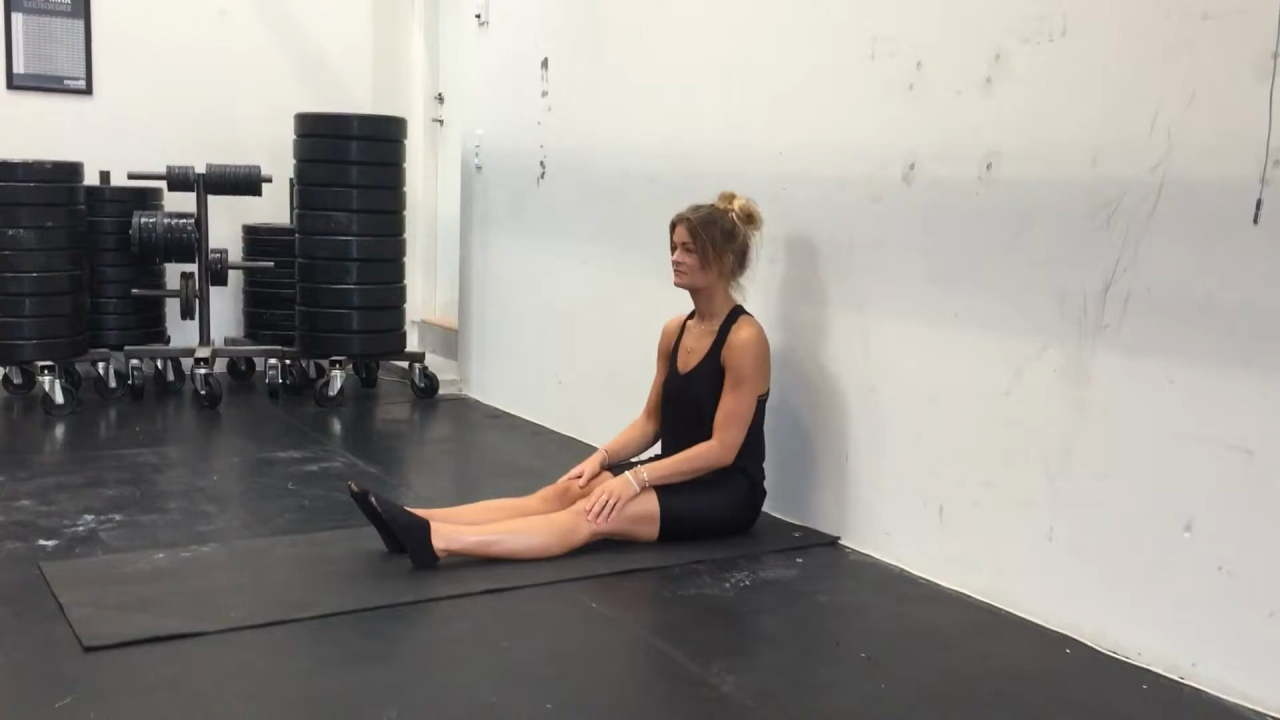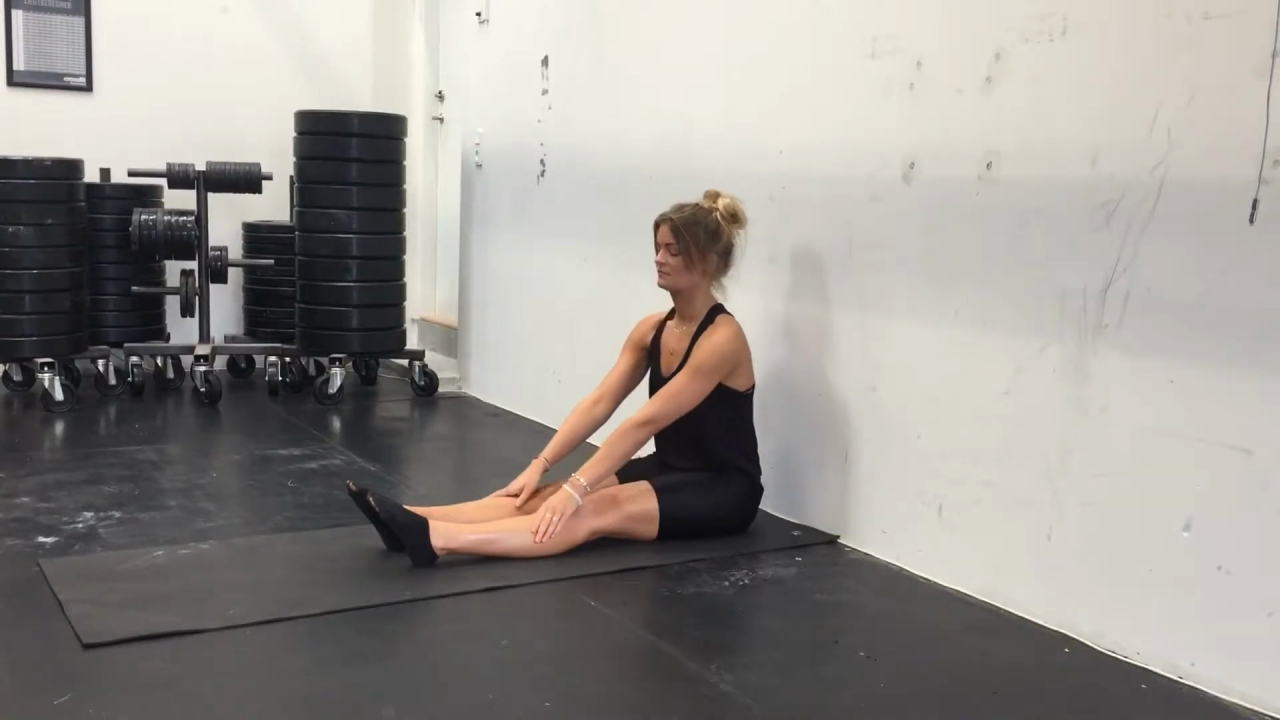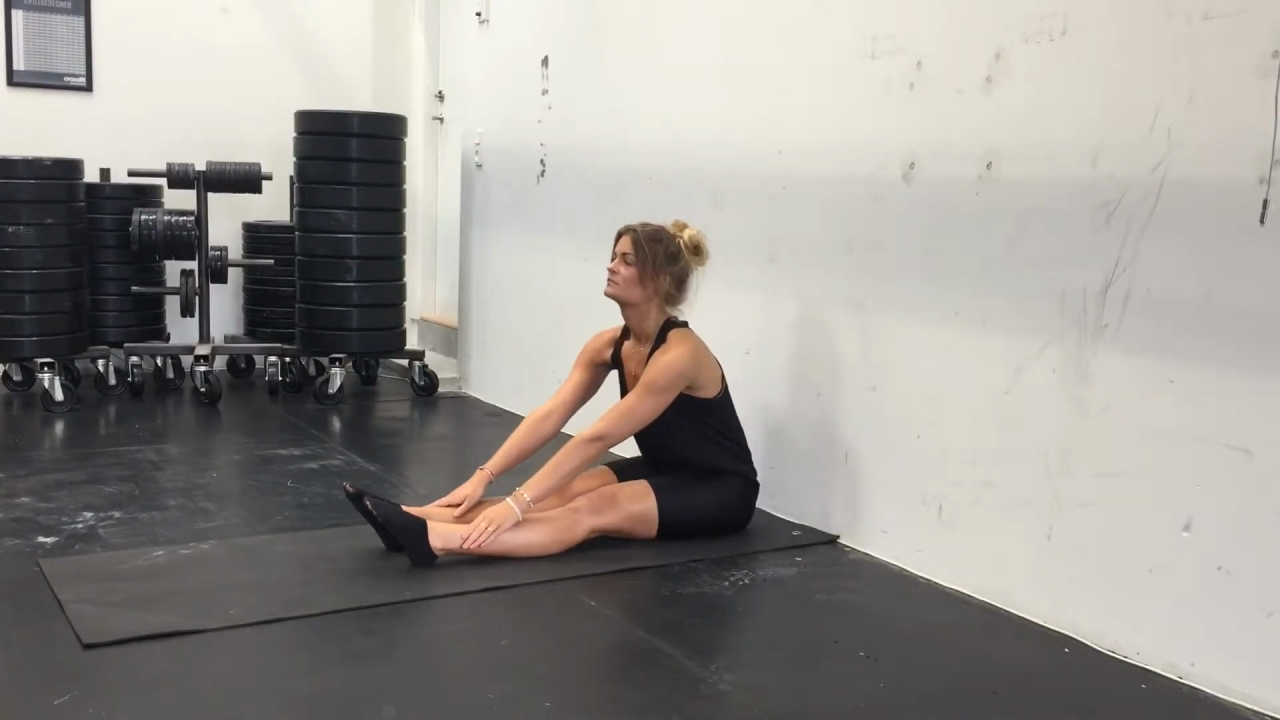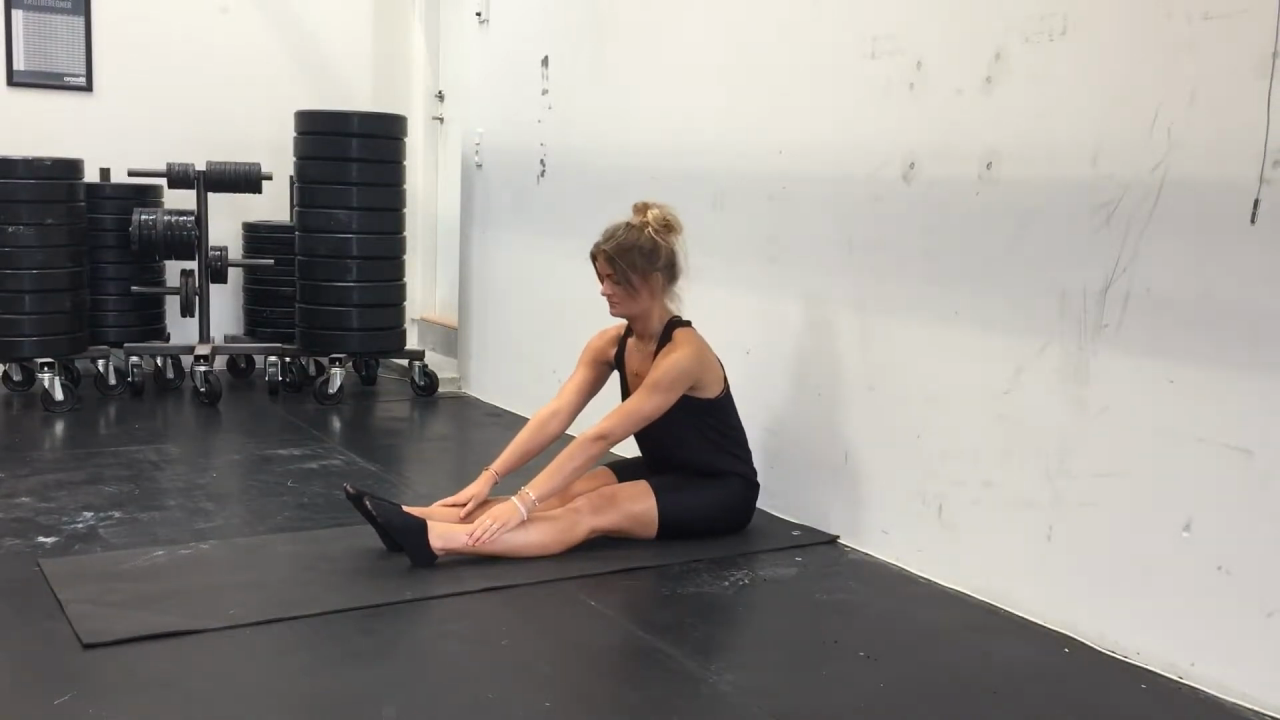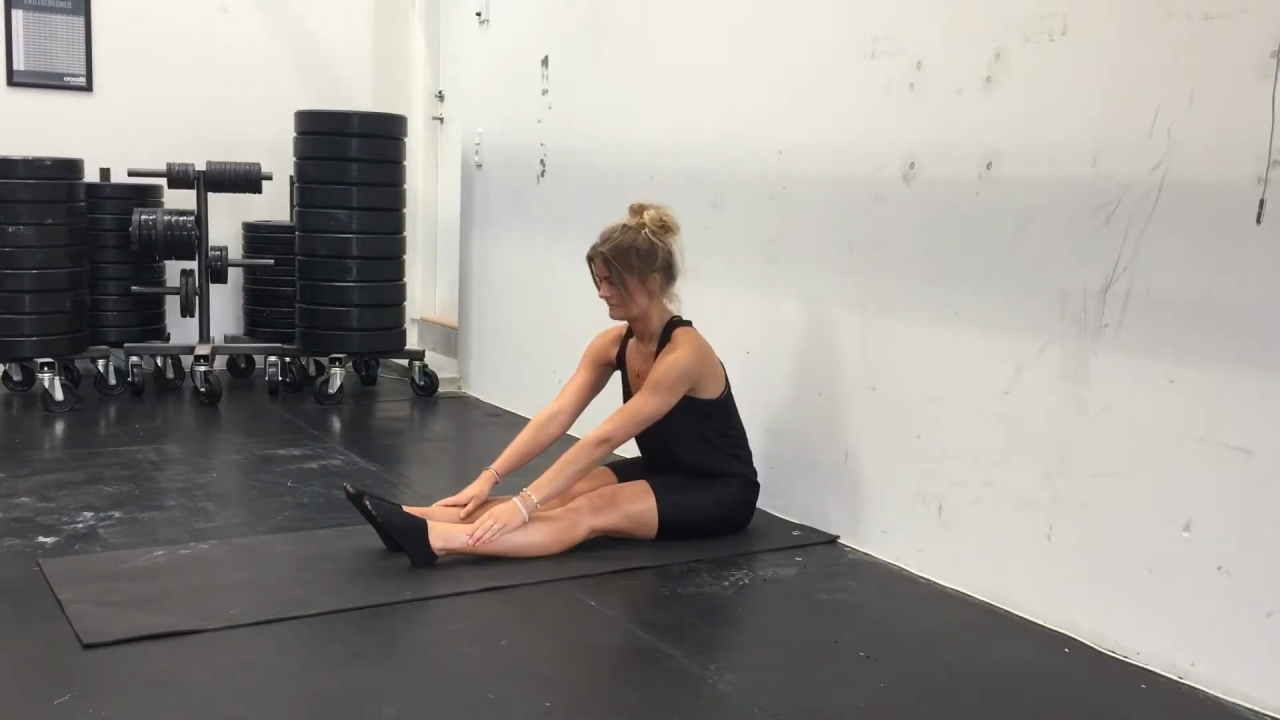
dt=1s
person 1, frame 1
left shoulder: (744, 339)
right shoulder: (675, 331)
left elbow: (722, 448)
right elbow: (651, 422)
left wrist: (635, 479)
right wrist: (602, 457)
left hip: (727, 492)
right hip: (678, 473)
left knee: (596, 516)
right knee: (562, 495)
left ankle: (438, 542)
right ankle: (416, 523)
person 1, frame 2
left shoulder: (722, 338)
right shoulder: (653, 328)
left elbow: (645, 422)
right elbow: (598, 403)
left wrist: (576, 489)
right wrist: (540, 466)
left hip: (724, 489)
right hip: (668, 469)
left knee: (598, 510)
right knee: (549, 497)
left ankle: (436, 539)
right ankle: (415, 521)
person 1, frame 3
left shoulder: (679, 354)
right shoulder: (609, 344)
left elbow: (596, 438)
right elbow: (549, 416)
left wrist: (518, 503)
right wrist: (483, 477)
left hip: (720, 489)
right hip: (663, 470)
left knee: (592, 511)
right knee: (564, 492)
left ankle: (432, 539)
right ankle: (416, 522)
person 1, frame 4
left shoulder: (683, 353)
right shoulder: (611, 342)
left elbow: (601, 437)
right elbow: (554, 415)
left wrist: (523, 502)
right wrist: (489, 478)
left hip: (720, 491)
right hip: (661, 470)
left knee: (589, 512)
right knee: (564, 493)
left ankle: (432, 539)
right ankle: (415, 521)
person 1, frame 5
left shoulder: (684, 352)
right shoulder: (612, 343)
left elbow: (603, 439)
right elbow: (555, 416)
left wrist: (525, 503)
right wrist: (489, 478)
left hip: (720, 491)
right hip: (660, 471)
left knee: (588, 511)
right knee: (564, 494)
left ankle: (431, 539)
right ankle: (415, 521)
